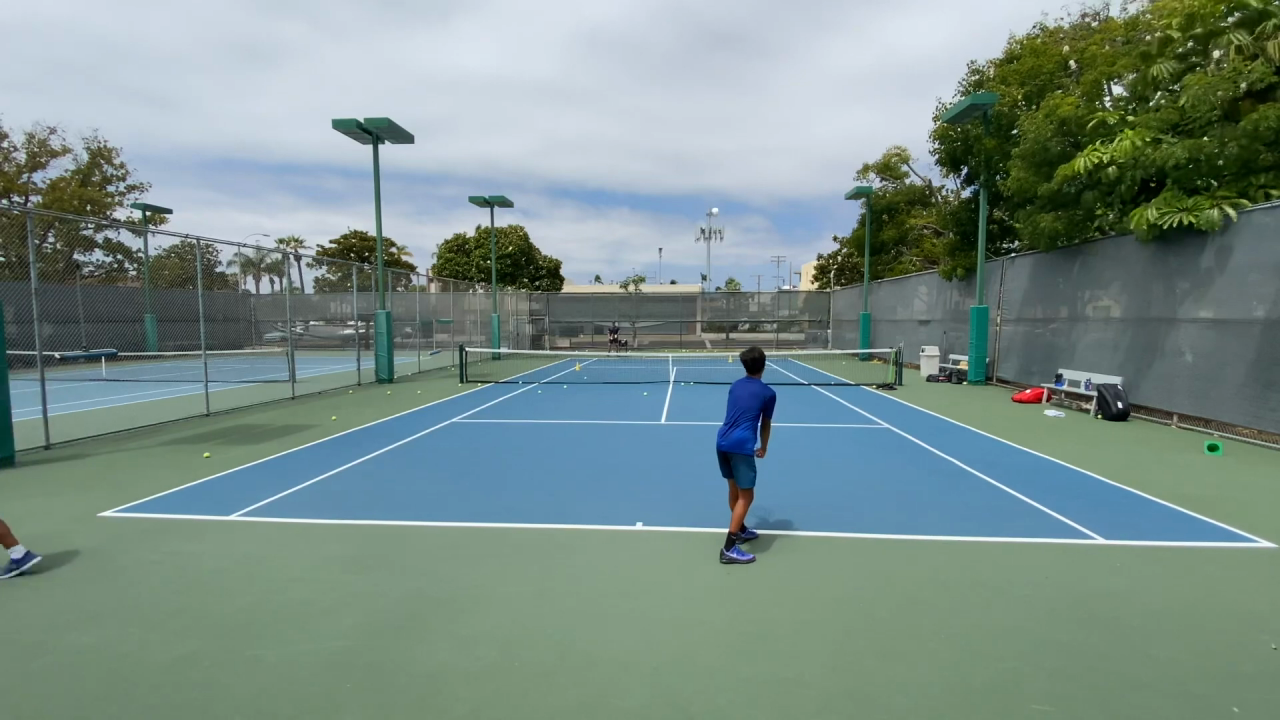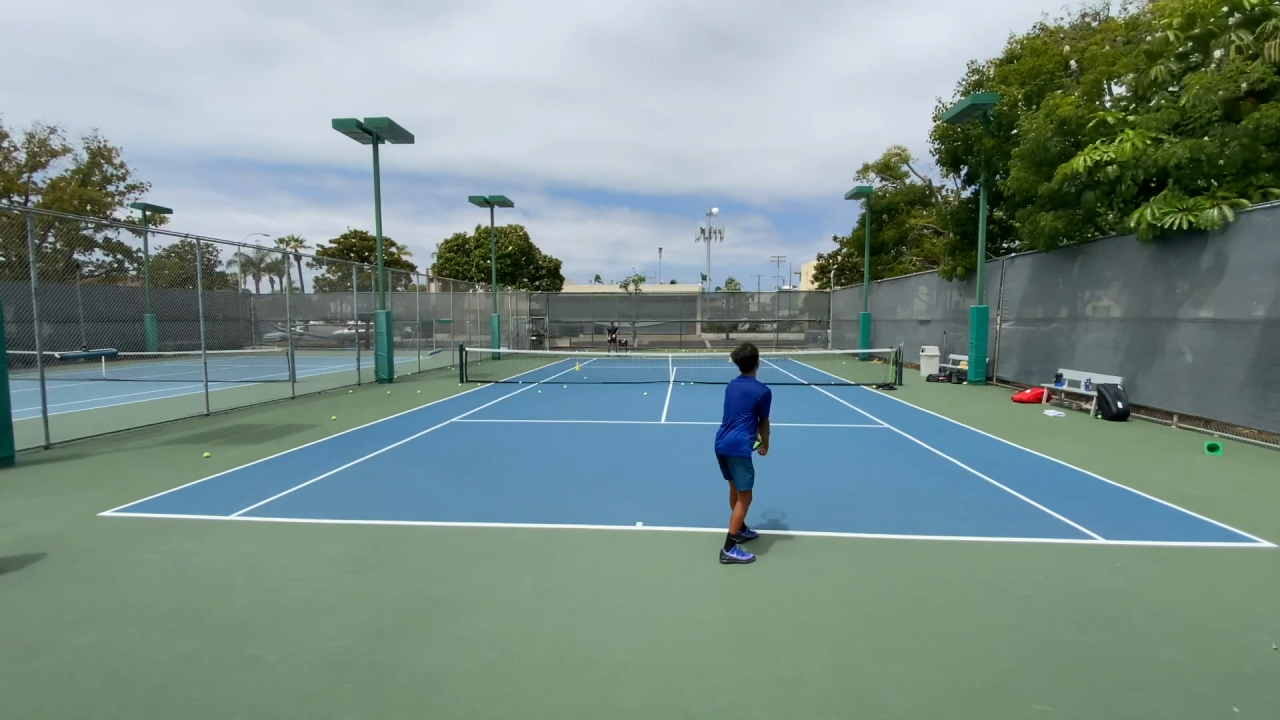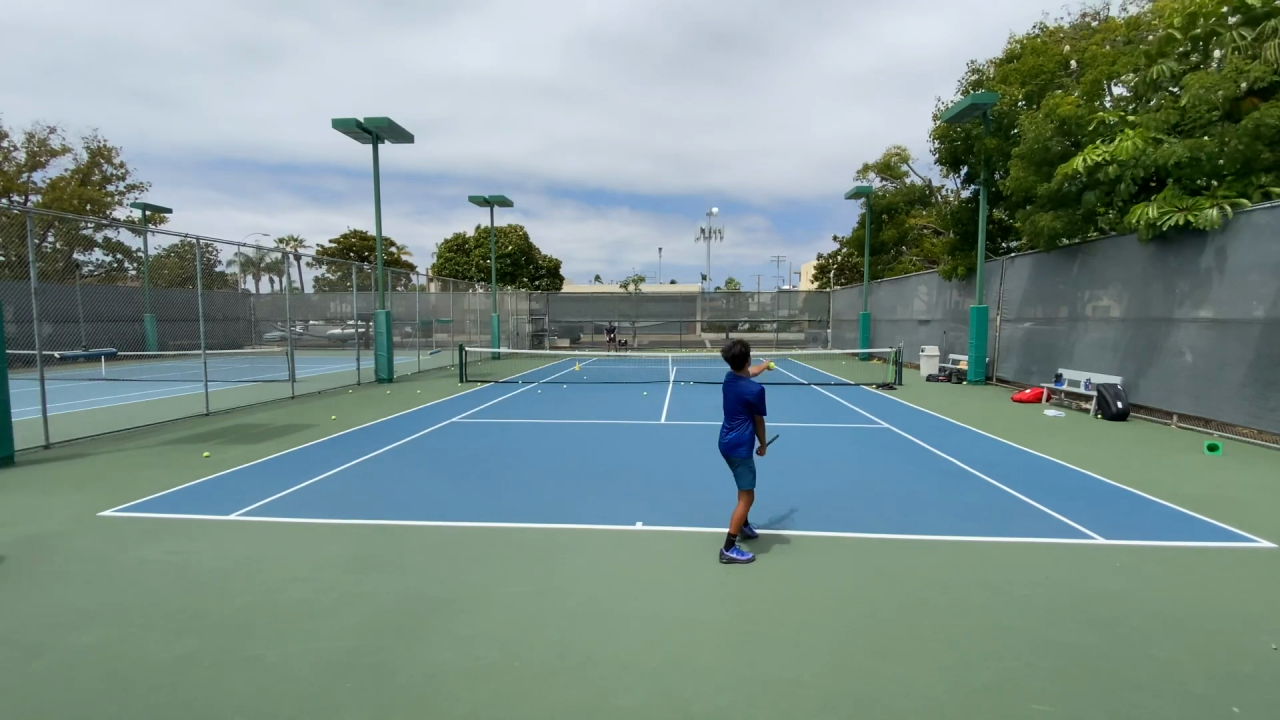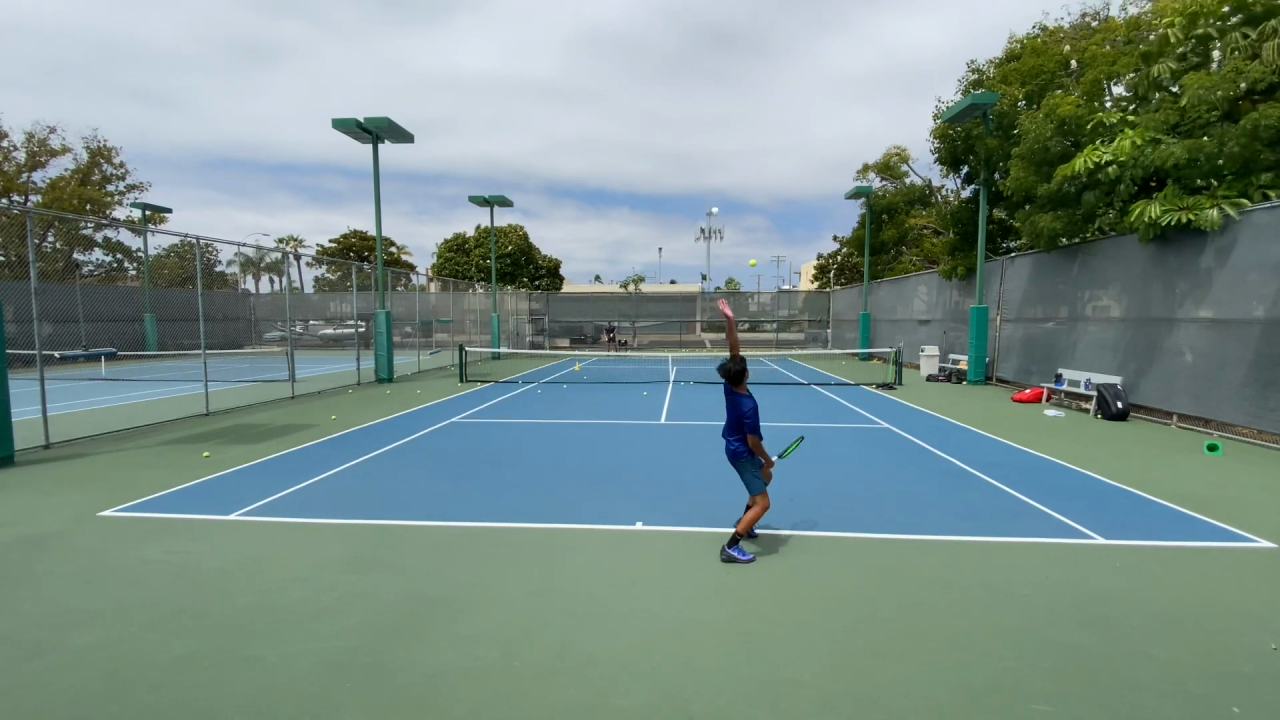
dt=0.2s
person 1, frame 1
left shoulder: (735, 386)
right shoulder: (768, 393)
right elbow: (765, 425)
right wrist: (763, 448)
left hip: (722, 441)
right hip: (741, 446)
left knee: (734, 489)
right knee: (746, 495)
left ankle: (740, 530)
right ankle: (729, 548)
person 1, frame 2
left shoulder: (732, 385)
right shoulder: (763, 392)
right elbow: (763, 424)
right wrist: (765, 444)
left hip: (721, 444)
right hip: (739, 447)
left knee: (735, 491)
right knee: (744, 497)
left ankle: (741, 530)
right ankle: (729, 549)
person 1, frame 3
left shoulder: (728, 380)
right shoulder: (755, 390)
left elbow: (747, 371)
right elbow: (759, 423)
left wrist: (762, 367)
right wrist: (763, 445)
left hip: (727, 443)
right hip: (740, 448)
left knee: (748, 487)
right knee: (747, 496)
left ankle: (743, 528)
right ankle: (729, 549)
person 1, frame 4
left shoulder: (729, 384)
right shoulder: (748, 406)
left elbow: (733, 352)
right elbow: (754, 442)
left wrist: (730, 322)
right wrist: (767, 458)
left hip: (735, 446)
right hip: (742, 453)
left knee: (766, 475)
right knee: (762, 503)
left ankle: (745, 522)
right ankle: (731, 547)
